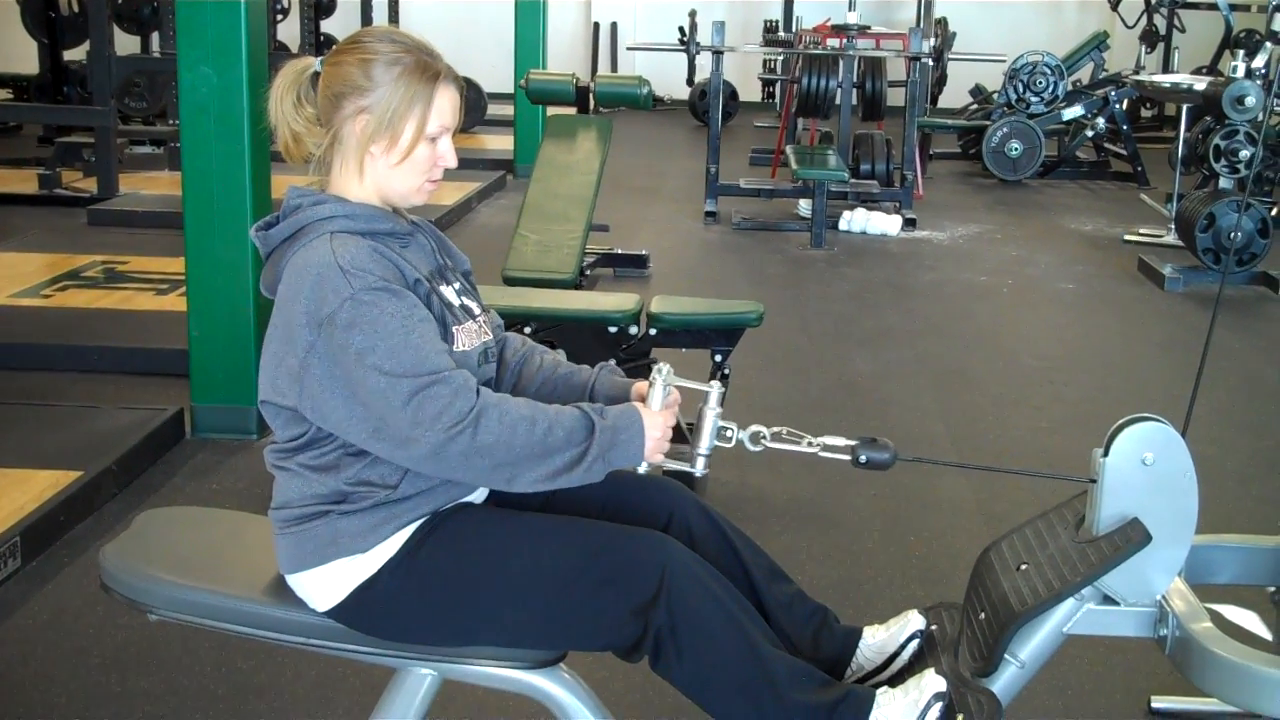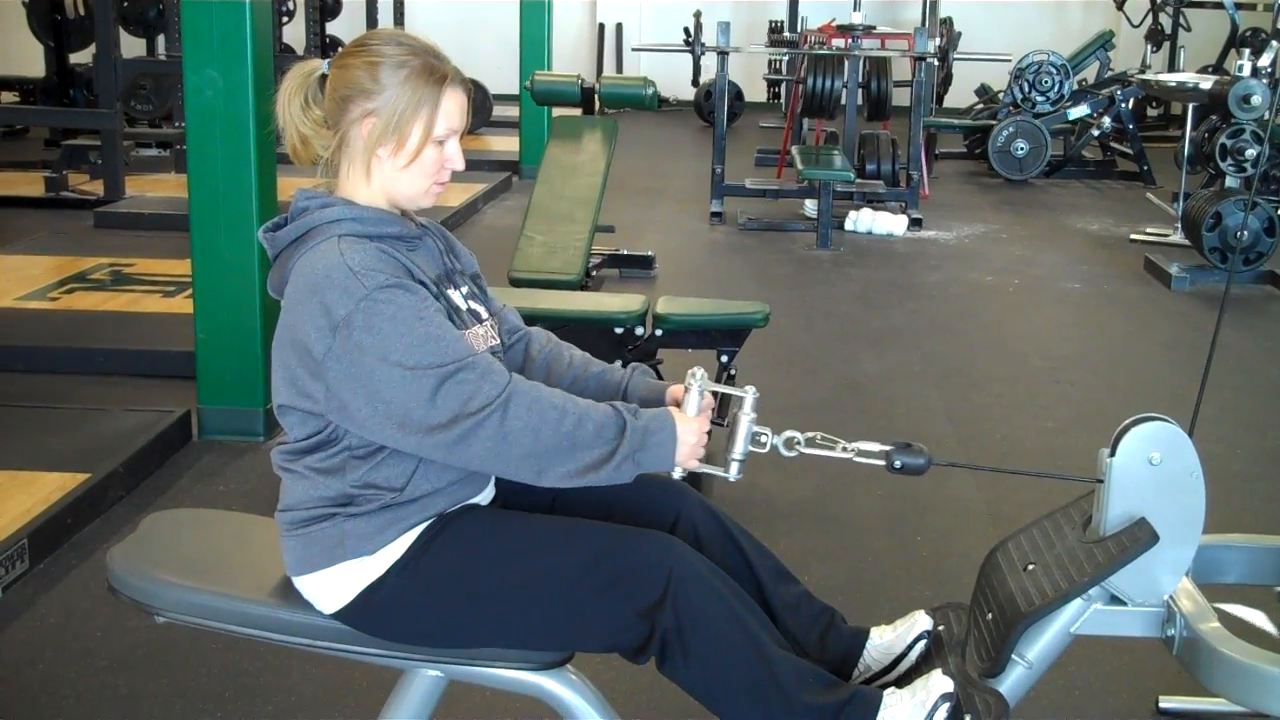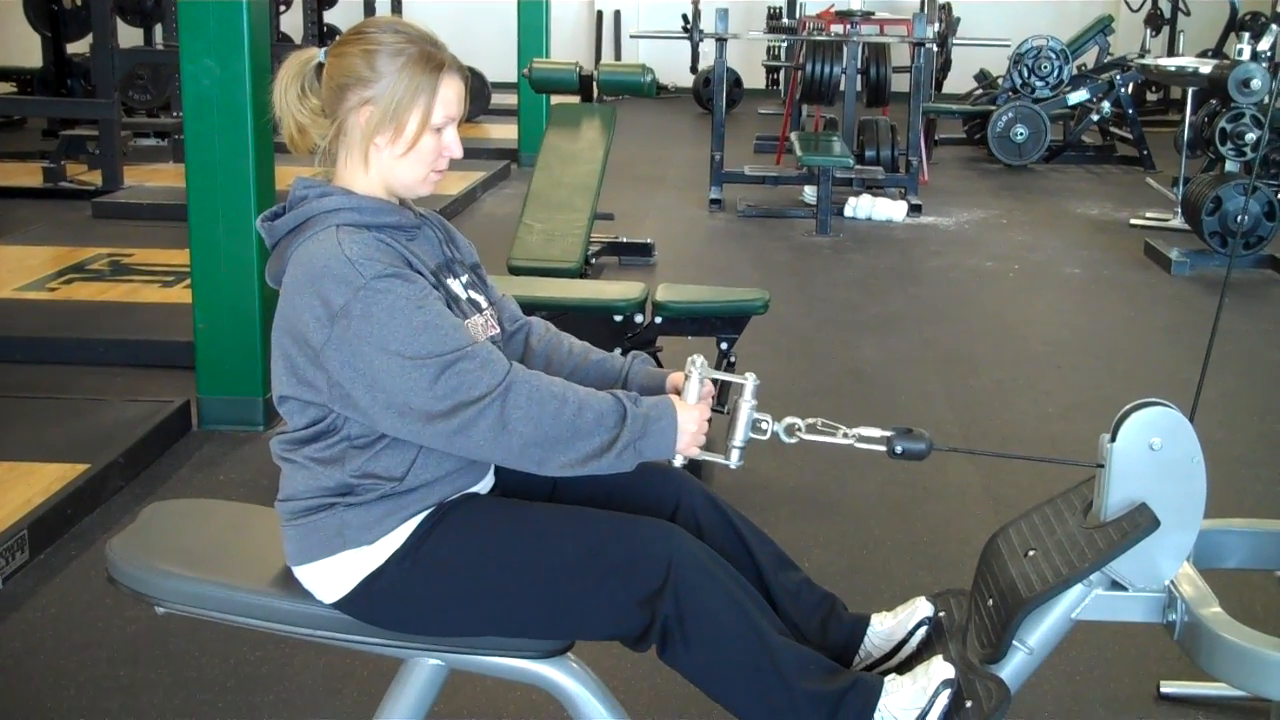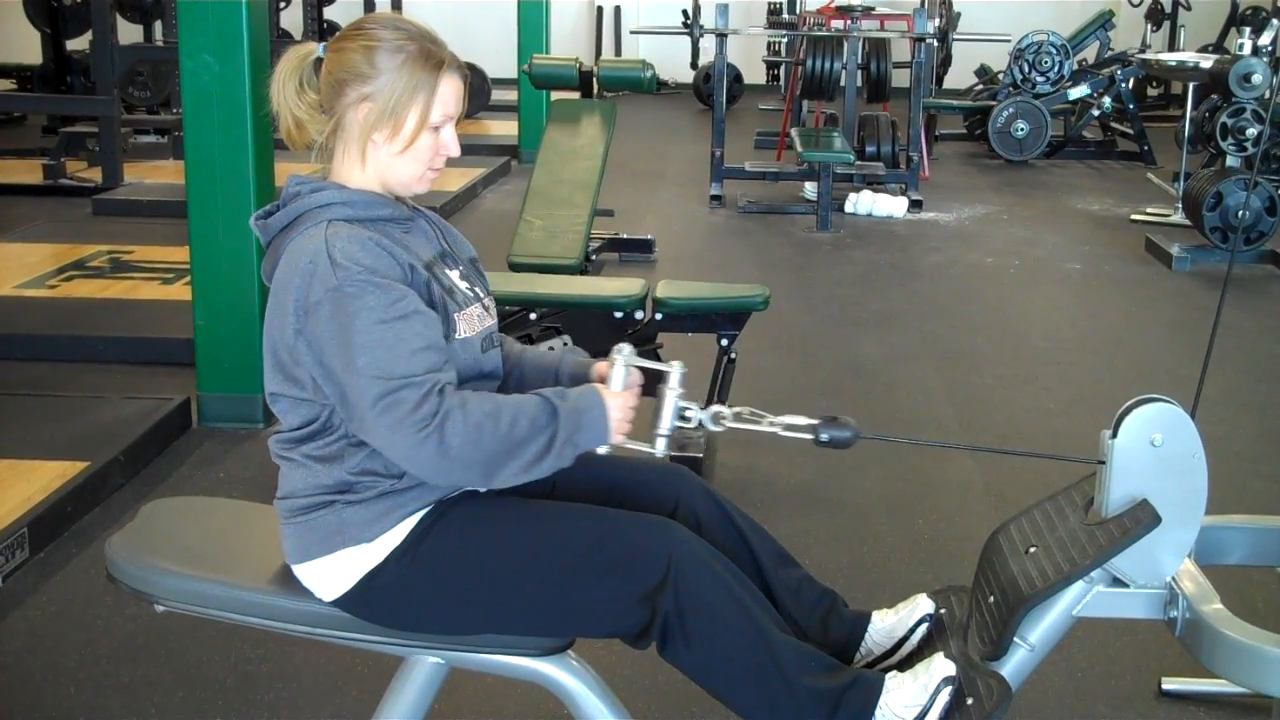
dt=0.5s
person 1, frame 1
left shoulder: (402, 237)
right shoulder: (339, 276)
left elbow: (495, 357)
right elbow: (456, 426)
left wrist: (614, 393)
right wrist: (619, 433)
left hip: (445, 491)
right hip: (375, 550)
left knee: (663, 505)
right knee: (653, 571)
left ankle: (831, 651)
person 1, frame 2
left shoulder: (411, 239)
right shoulder: (348, 279)
left elbow: (517, 351)
right elbow: (492, 414)
left wrist: (646, 394)
right wrist: (653, 436)
left hip: (452, 490)
right hip: (381, 552)
left knee: (670, 509)
right knee: (657, 574)
left ankle: (839, 652)
person 1, frame 3
left shoulder: (410, 229)
right shoulder: (347, 269)
left elbow: (516, 341)
right elbow: (493, 403)
left wrist: (645, 381)
right wrist: (653, 422)
left hip: (454, 477)
right hip: (381, 542)
left knee: (670, 495)
right knee: (660, 562)
left ankle: (841, 640)
person 1, frame 4
left shoulder: (403, 225)
right shoulder: (340, 263)
left elbow: (474, 362)
right elbow: (432, 431)
left wrist: (577, 373)
right wrist: (585, 415)
left hip: (446, 482)
right hip: (381, 539)
left knee: (671, 492)
right knee: (659, 558)
left ankle: (843, 638)
